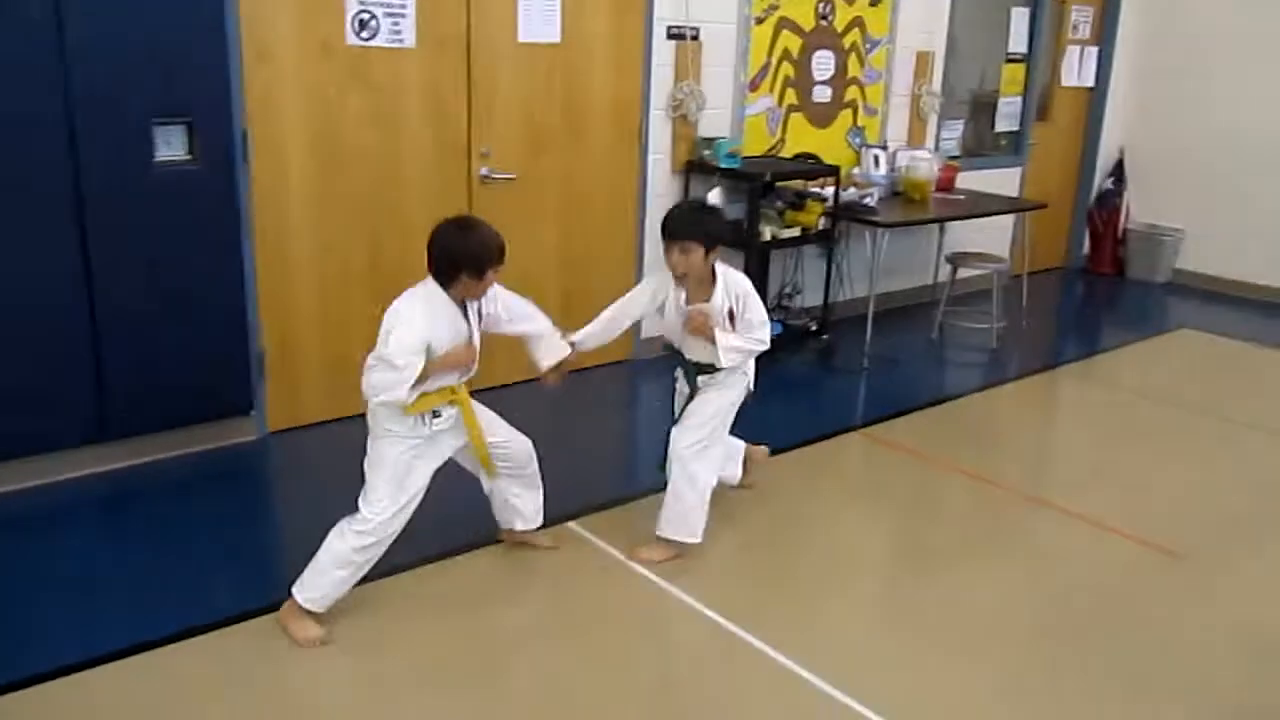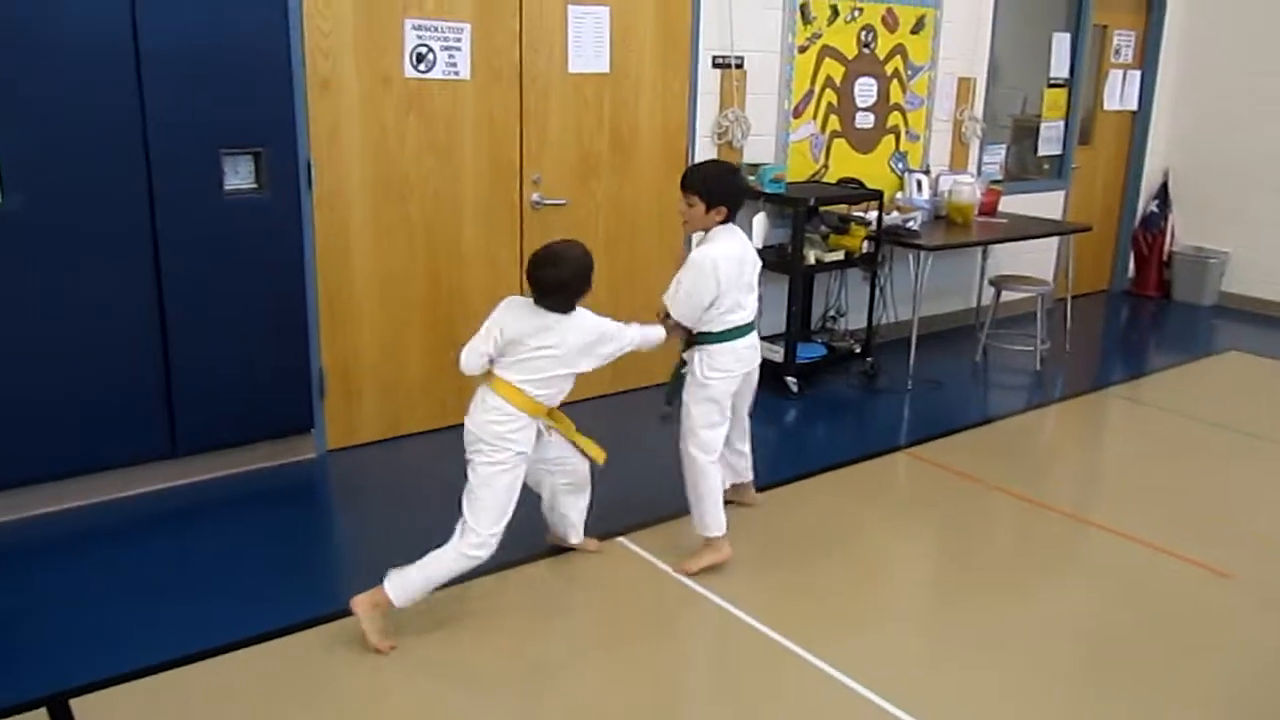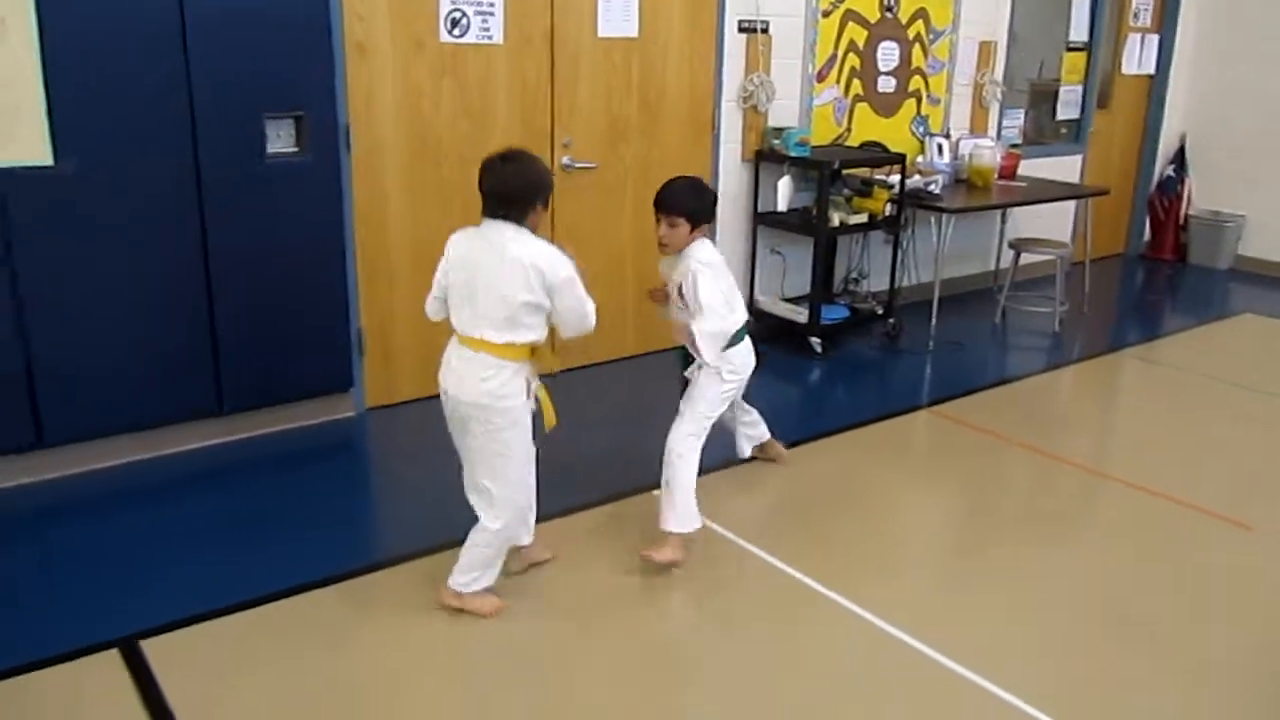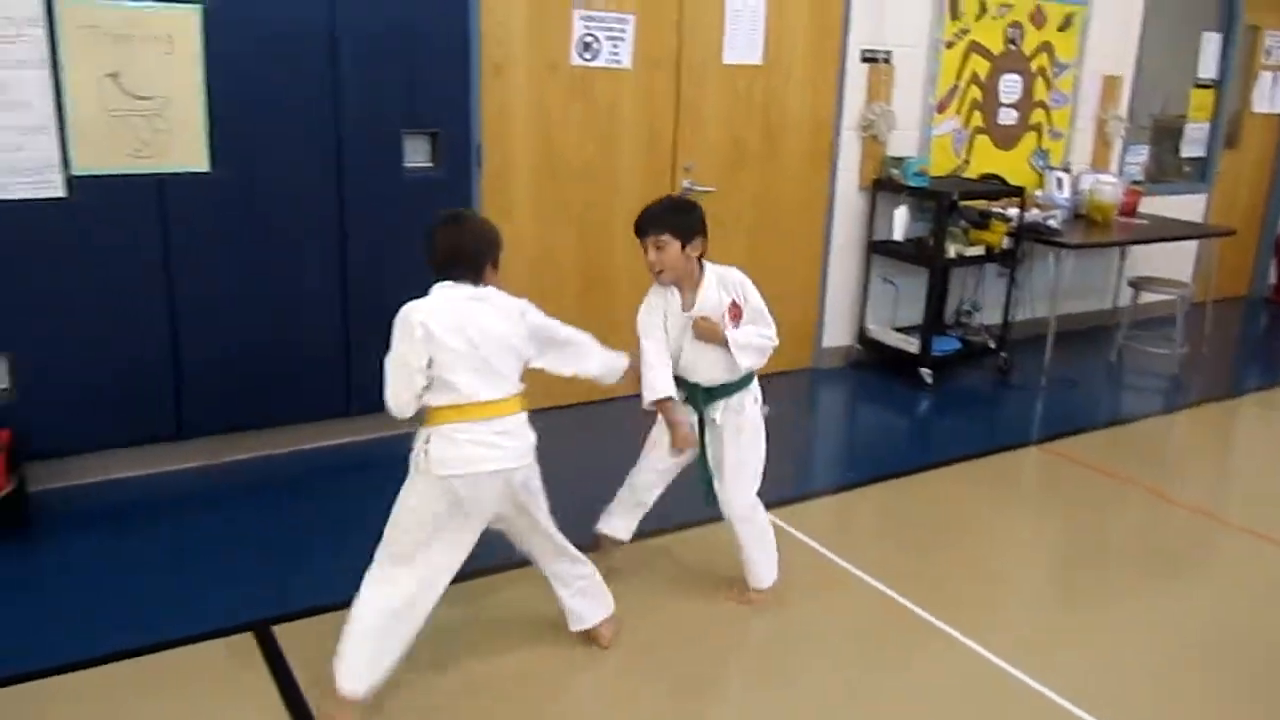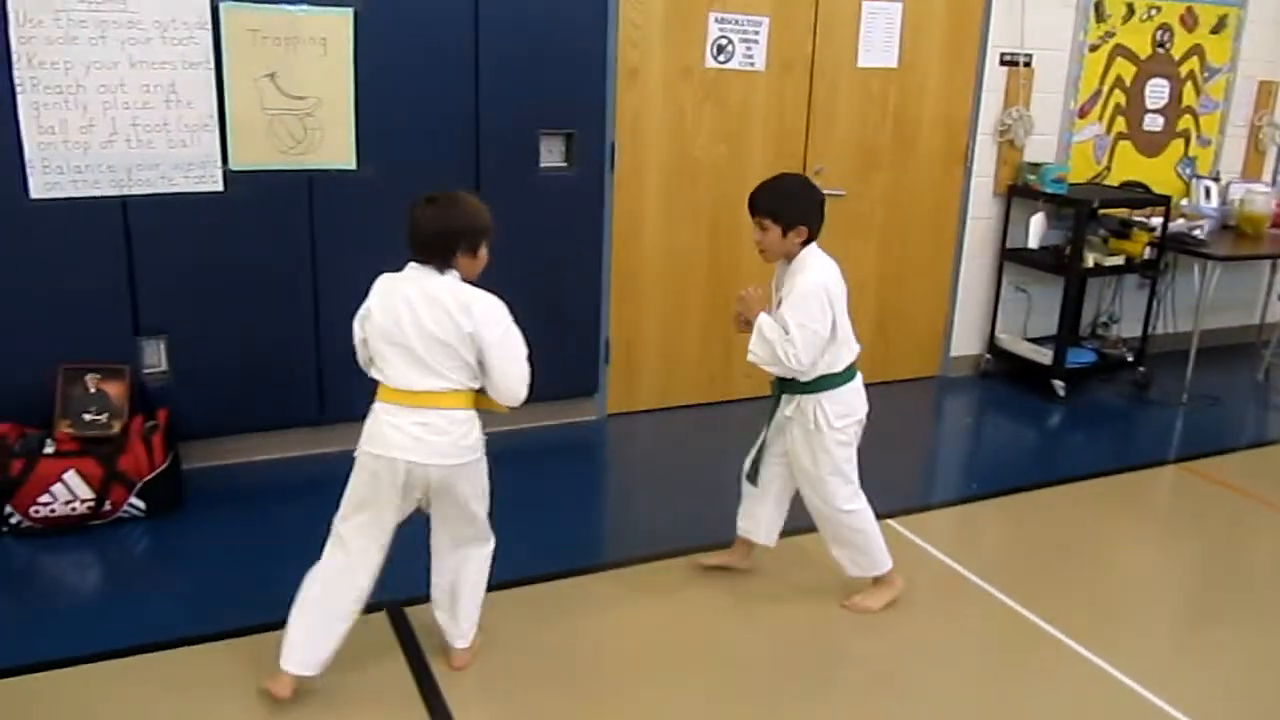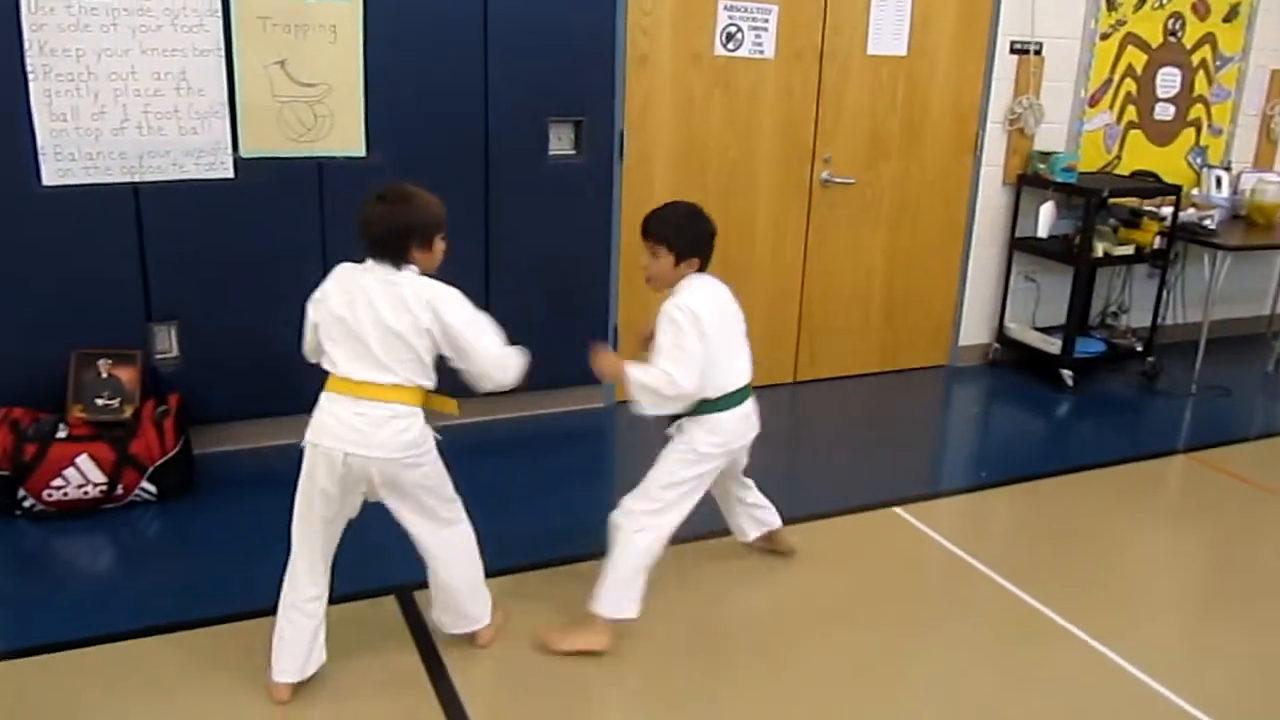
dt=0.5s
person 1, frame 1
left shoulder: (479, 299)
right shoulder: (411, 315)
left elbow: (522, 315)
right elbow: (376, 383)
left wrist: (554, 351)
right wrist: (433, 366)
left hip: (452, 408)
right hip: (403, 423)
left knee: (517, 452)
right knee: (377, 518)
left ankle: (521, 528)
right ankle: (301, 604)
person 1, frame 2
left shoulder: (512, 308)
right shoulder: (587, 329)
left elbow: (470, 362)
right elbow: (635, 336)
right wrist: (668, 331)
left hip: (499, 415)
right hip: (504, 431)
left knee: (571, 469)
right knee: (478, 539)
left ankle: (567, 534)
right ankle: (376, 601)
person 1, frame 3
left shoulder: (460, 244)
right shoulder: (544, 259)
left elbow: (438, 307)
right elbow: (577, 323)
right wrist: (575, 289)
left hip: (459, 371)
right hip: (498, 384)
left knee: (515, 470)
right knee: (505, 494)
left ankle: (516, 547)
right ankle: (463, 587)
person 1, frame 4
left shoulder: (418, 316)
right shoulder: (514, 310)
left elbow: (401, 402)
right elbow: (573, 347)
right wrist: (616, 364)
left hip: (451, 458)
right hip: (512, 447)
left knee: (398, 568)
right knee: (545, 542)
right ankle: (596, 618)
person 1, frame 5
left shoulder: (384, 291)
right shoulder: (483, 307)
right elbow: (512, 391)
right wrist: (503, 342)
left hip: (388, 438)
right hip: (453, 442)
left knee: (349, 554)
right knee: (467, 542)
left ankle: (294, 670)
right ankle: (460, 641)
person 1, frame 6
left shoulder: (338, 283)
right shoulder: (439, 300)
left elbow: (313, 349)
right elbow: (498, 370)
right wrist: (516, 355)
left hip: (334, 430)
right hip: (397, 437)
left knee: (310, 550)
right knee: (445, 527)
left ankle: (288, 670)
right ankle: (476, 621)
person 2, frame 1
left shoulder: (737, 288)
right shoulder: (663, 282)
left elbow: (759, 337)
right elbow: (623, 312)
left wrist: (713, 333)
right wrist: (577, 342)
left hip: (728, 376)
right hip: (692, 373)
left knee: (689, 447)
right knee: (704, 444)
left ankle: (675, 537)
right ankle: (746, 455)
person 2, frame 2
left shoulder: (706, 256)
right shoulder: (739, 242)
left elbow: (682, 313)
left wrist: (682, 277)
left hip: (716, 356)
right hip: (743, 346)
left knee: (700, 444)
right knee: (732, 425)
left ankle: (714, 540)
right ankle: (740, 484)
person 2, frame 3
left shoulder: (700, 264)
right shoulder: (696, 252)
left elbow: (715, 321)
left wrist: (691, 331)
right wrist: (671, 297)
left hip: (724, 361)
right hip: (718, 356)
left knee: (682, 439)
right knee: (727, 407)
left ankle: (676, 536)
right ankle: (766, 443)
person 2, frame 4
left shoulder: (733, 283)
right shoulder: (656, 303)
left elbow: (766, 339)
right elbow: (655, 364)
left wrist: (722, 336)
right wrist: (672, 421)
left hip: (736, 404)
right hip: (685, 402)
left knee: (737, 497)
right knee: (646, 476)
left ankle: (762, 575)
right ankle: (609, 538)
person 2, frame 5
left shoulder: (810, 283)
right shoulder: (804, 266)
left elbow: (792, 357)
left wrist: (757, 317)
right wrist: (761, 318)
left hip: (826, 406)
right hip: (805, 397)
left knee: (834, 496)
right knee: (766, 467)
left ankle: (885, 578)
right ankle: (743, 547)
person 2, frame 6
left shoulder: (681, 310)
right shoulder: (714, 291)
left elbow: (675, 385)
left wrist: (621, 371)
right wrist: (663, 347)
left hip: (710, 428)
right hip: (737, 414)
left knee: (637, 518)
right knee: (727, 481)
left ankle: (602, 625)
right ankle: (770, 533)
